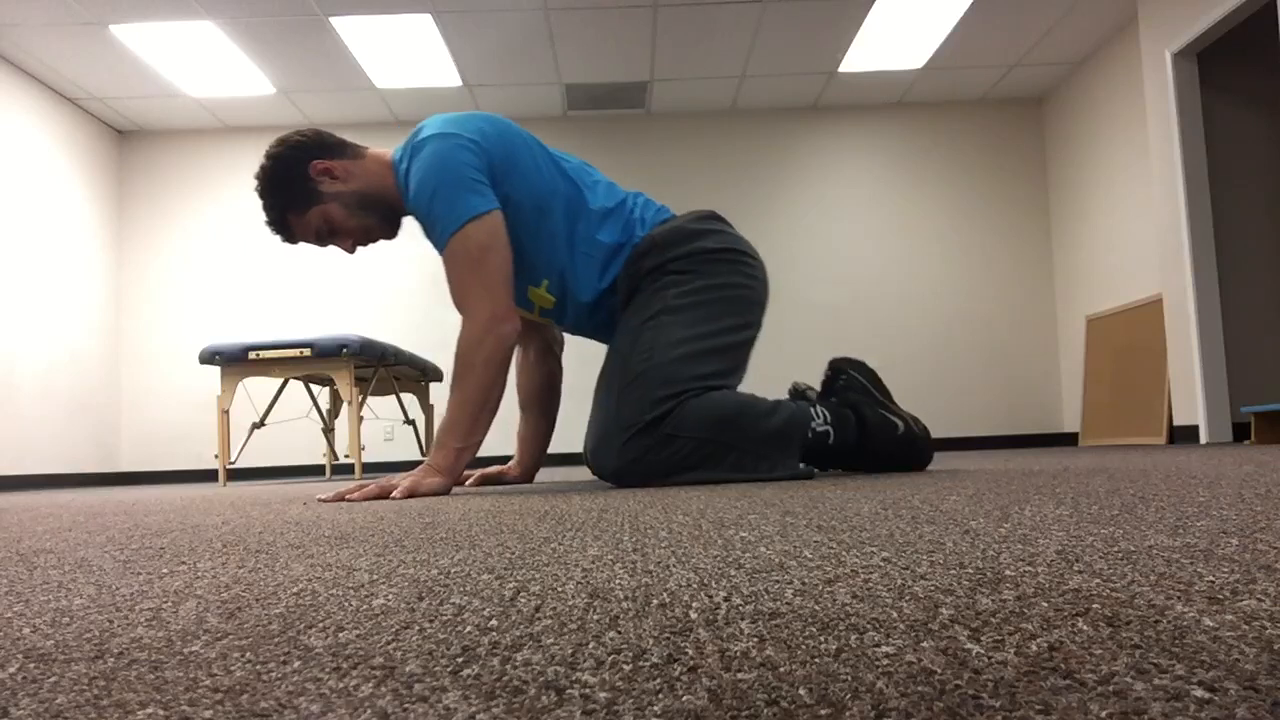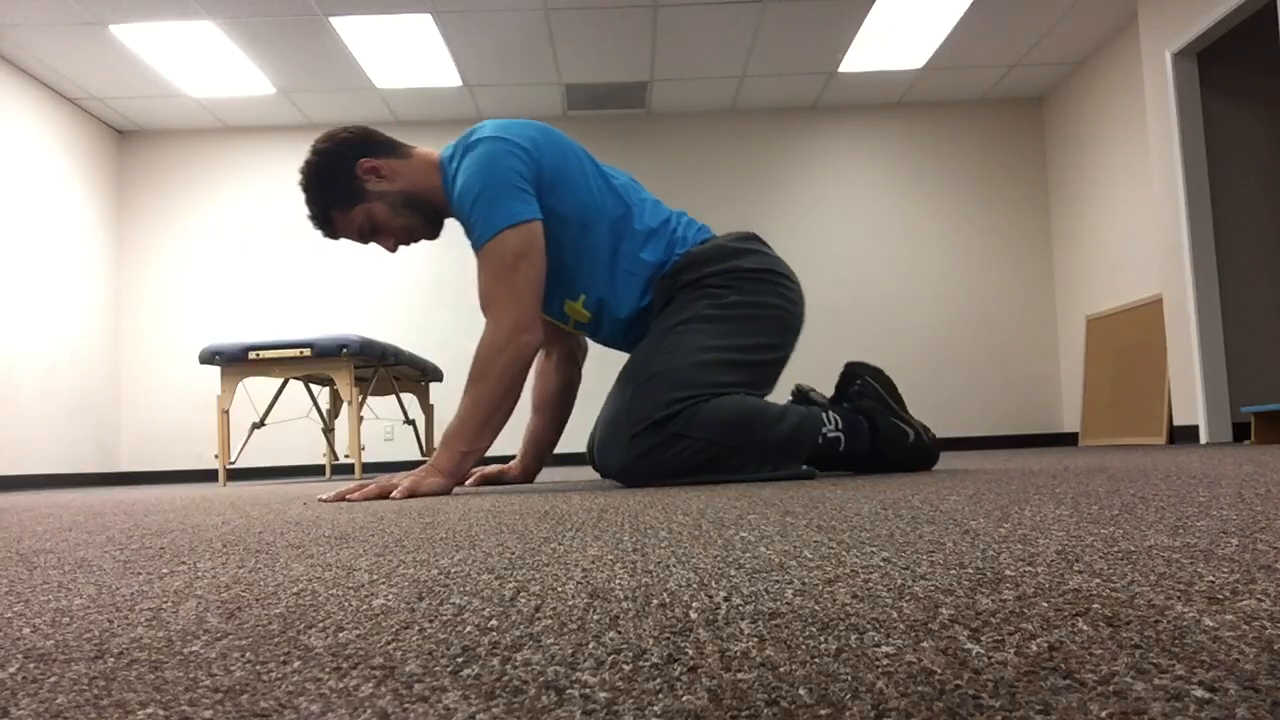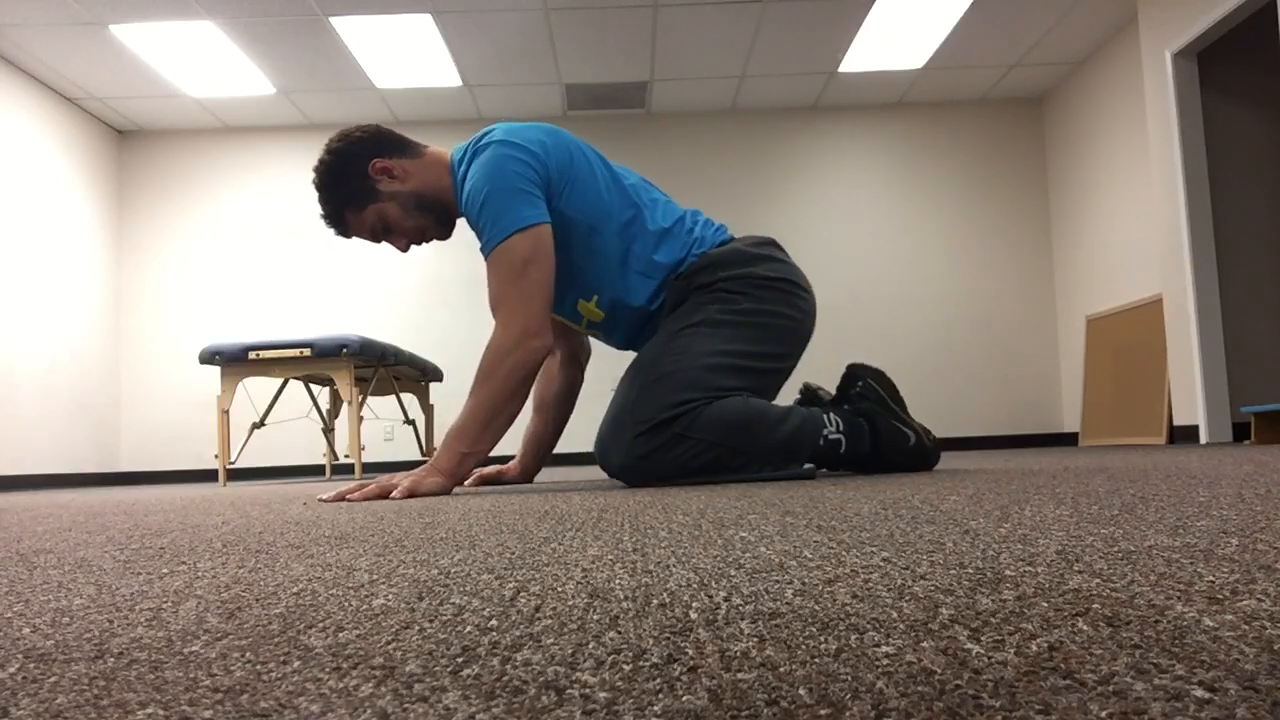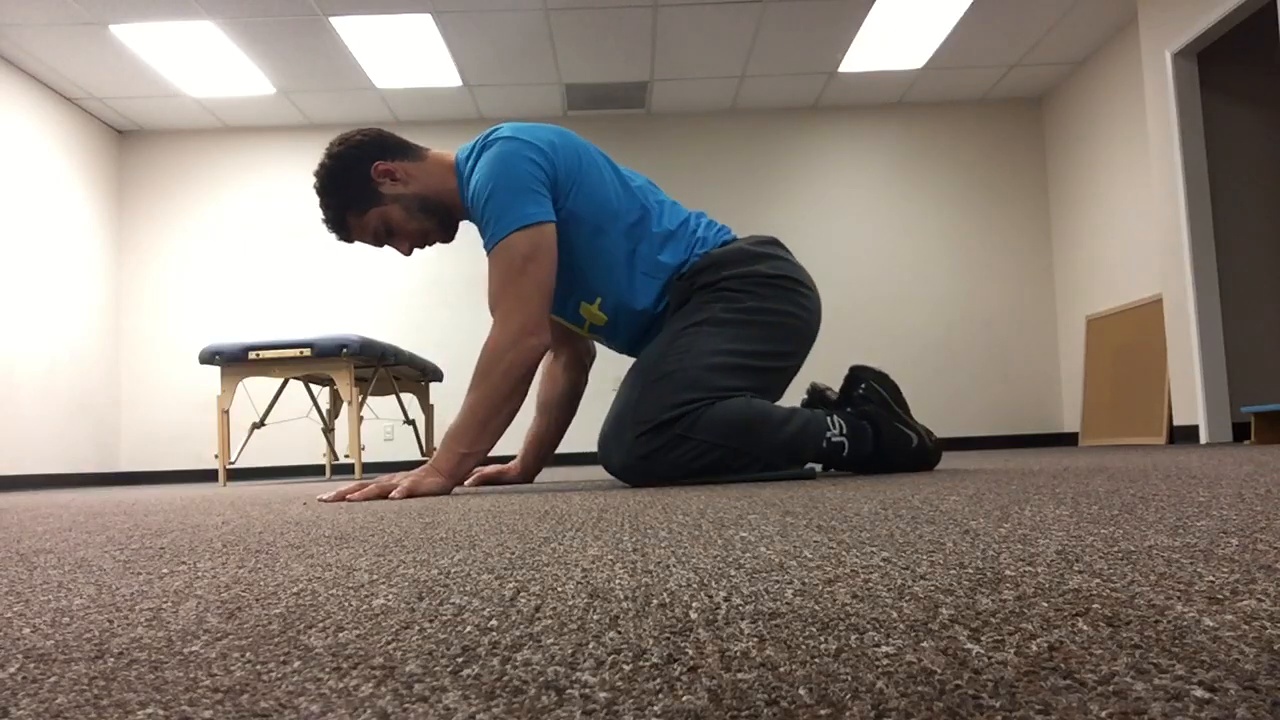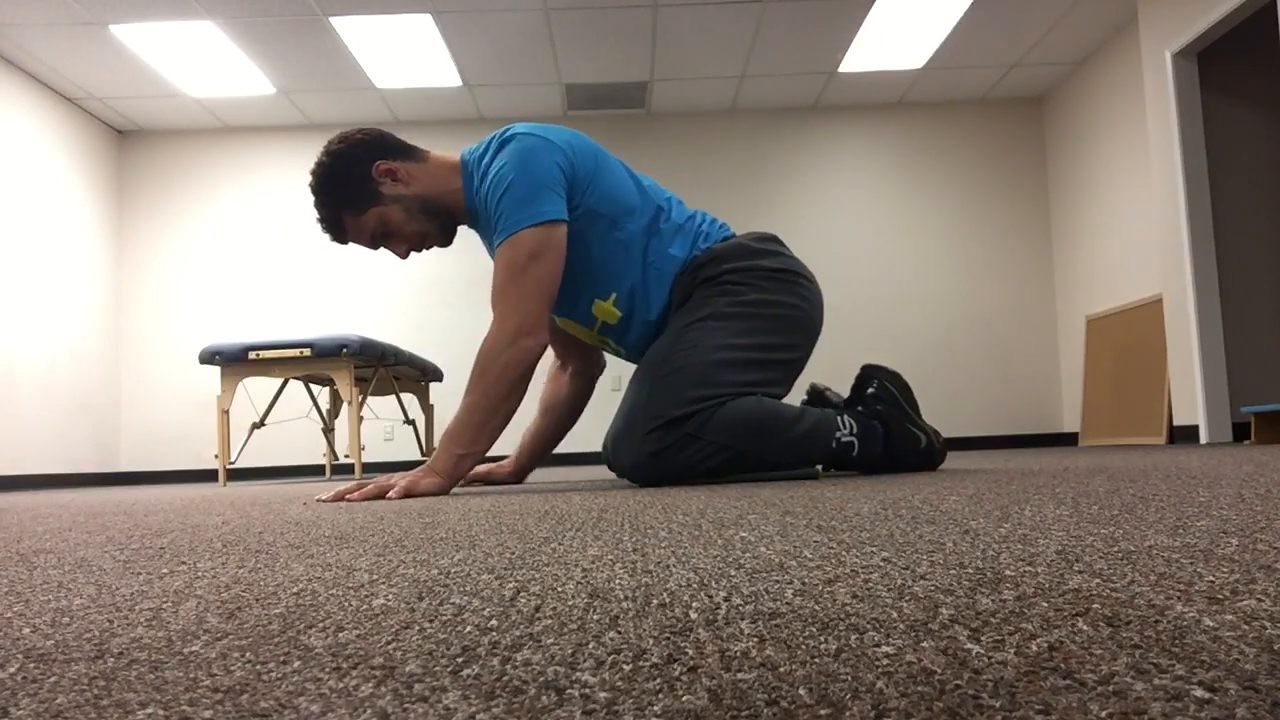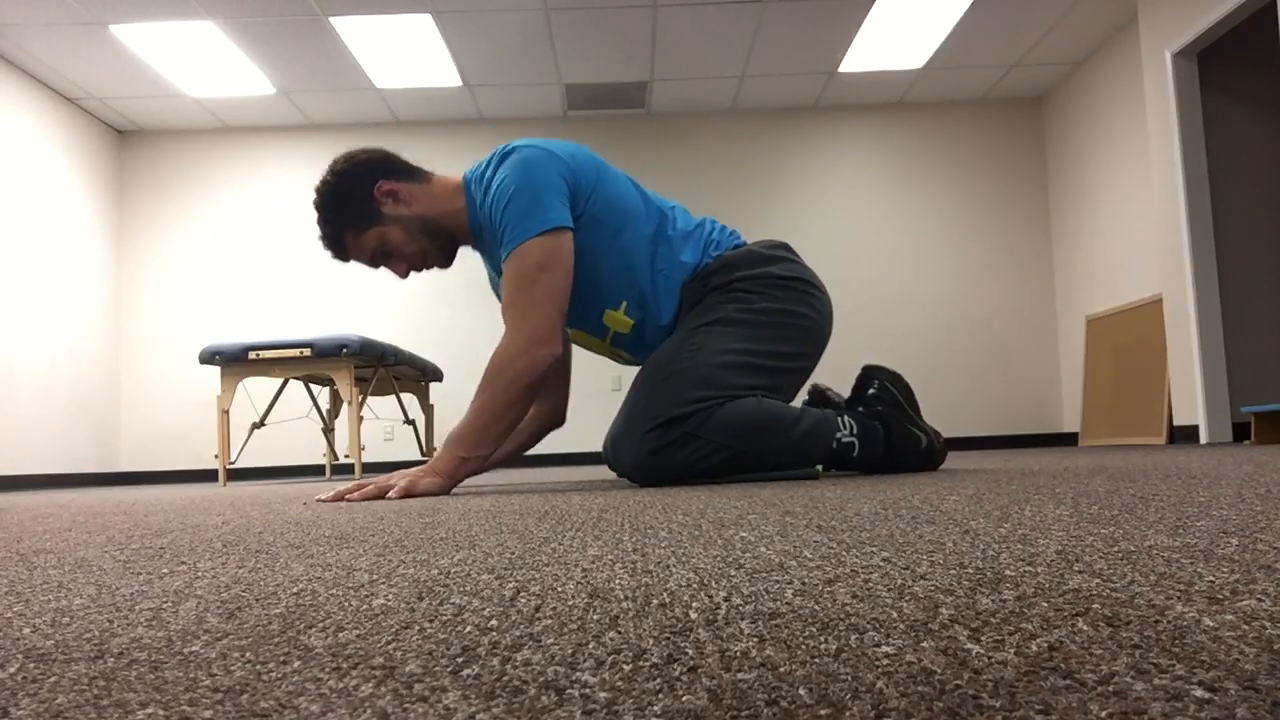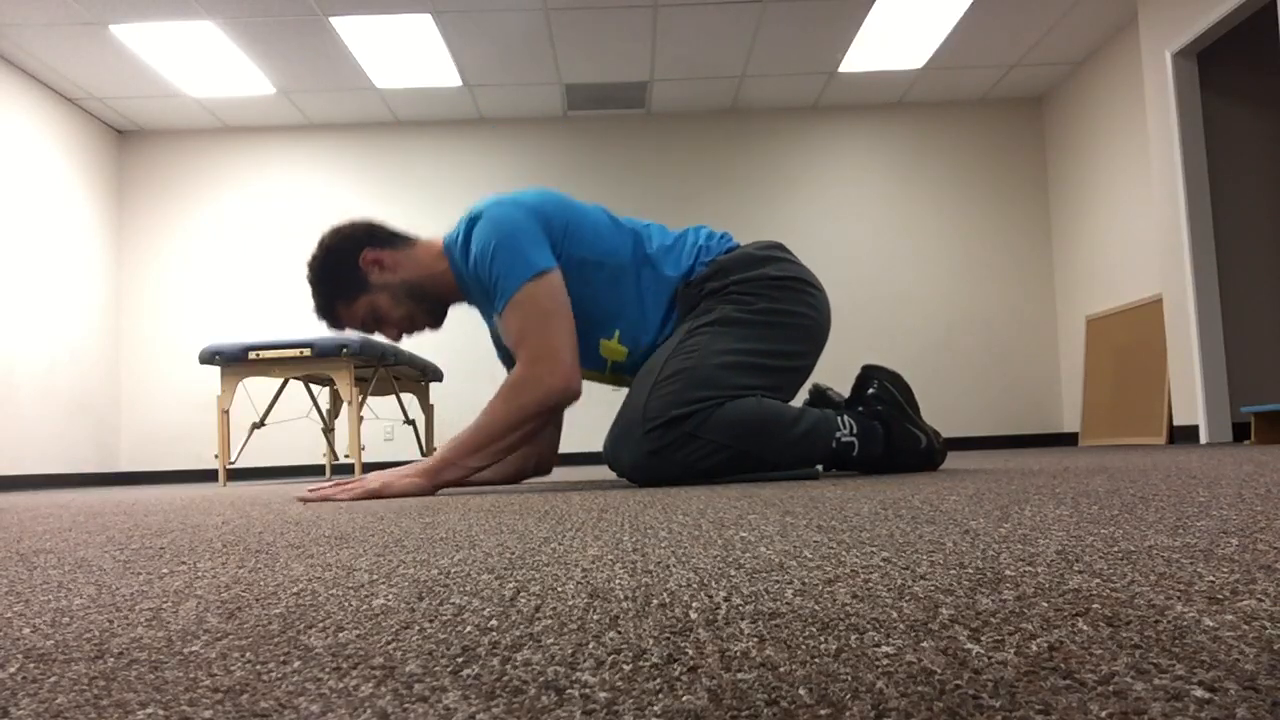
dt=0.3s
person 1, frame 1
left shoulder: (438, 157)
right shoulder: (447, 177)
left elbow: (492, 323)
right elbow: (537, 336)
left wrist: (442, 465)
right wrist: (525, 462)
left hip: (693, 268)
right hip: (670, 281)
left knee: (630, 449)
right knee: (621, 448)
left ankle: (838, 423)
right ankle: (814, 416)
person 1, frame 2
left shoulder: (485, 161)
right shoulder: (485, 186)
left elbow: (515, 333)
right elbow: (559, 346)
left wrist: (445, 466)
right wrist: (526, 463)
left hip: (729, 289)
right hip: (715, 299)
left knee: (634, 448)
right knee: (623, 451)
left ankle: (853, 427)
right ankle: (824, 420)
person 1, frame 3
left shoulder: (495, 163)
right shoulder: (498, 188)
left elbow: (524, 337)
right elbow: (565, 347)
left wrist: (445, 466)
right wrist: (525, 464)
left hip: (740, 291)
right hip: (735, 297)
left knee: (638, 446)
right knee: (631, 447)
left ankle: (851, 430)
right ankle: (830, 418)
person 1, frame 4
left shoulder: (502, 161)
right shoulder: (499, 193)
left elbow: (521, 336)
right elbow: (568, 352)
left wrist: (445, 467)
right wrist: (526, 464)
left hip: (746, 292)
right hip: (722, 301)
left knee: (638, 447)
right knee: (638, 447)
left ankle: (854, 431)
right ankle: (833, 420)
person 1, frame 5
left shoulder: (516, 160)
right shoulder: (498, 210)
left elbow: (520, 337)
right elbow: (577, 361)
left wrist: (442, 468)
right wrist: (519, 465)
left hip: (751, 290)
right hip: (712, 306)
left knee: (651, 446)
right knee: (639, 452)
left ankle: (864, 430)
right ankle: (838, 420)
person 1, frame 6
left shoulder: (516, 177)
right shoulder: (498, 247)
left elbow: (536, 346)
right elbow: (545, 403)
left wrist: (443, 468)
right wrist: (444, 463)
left hip: (761, 293)
right hip: (724, 309)
left knee: (651, 447)
right knee: (635, 452)
left ankle: (864, 429)
right ankle: (840, 418)
person 1, frame 7
left shoulder: (496, 230)
right shoulder: (495, 293)
left elbow: (552, 378)
right elbow: (535, 447)
left wrist: (428, 471)
right wrist: (432, 474)
left hip: (759, 294)
right hip: (727, 313)
left knee: (650, 449)
right knee: (634, 455)
left ankle: (865, 432)
right ankle: (832, 416)
